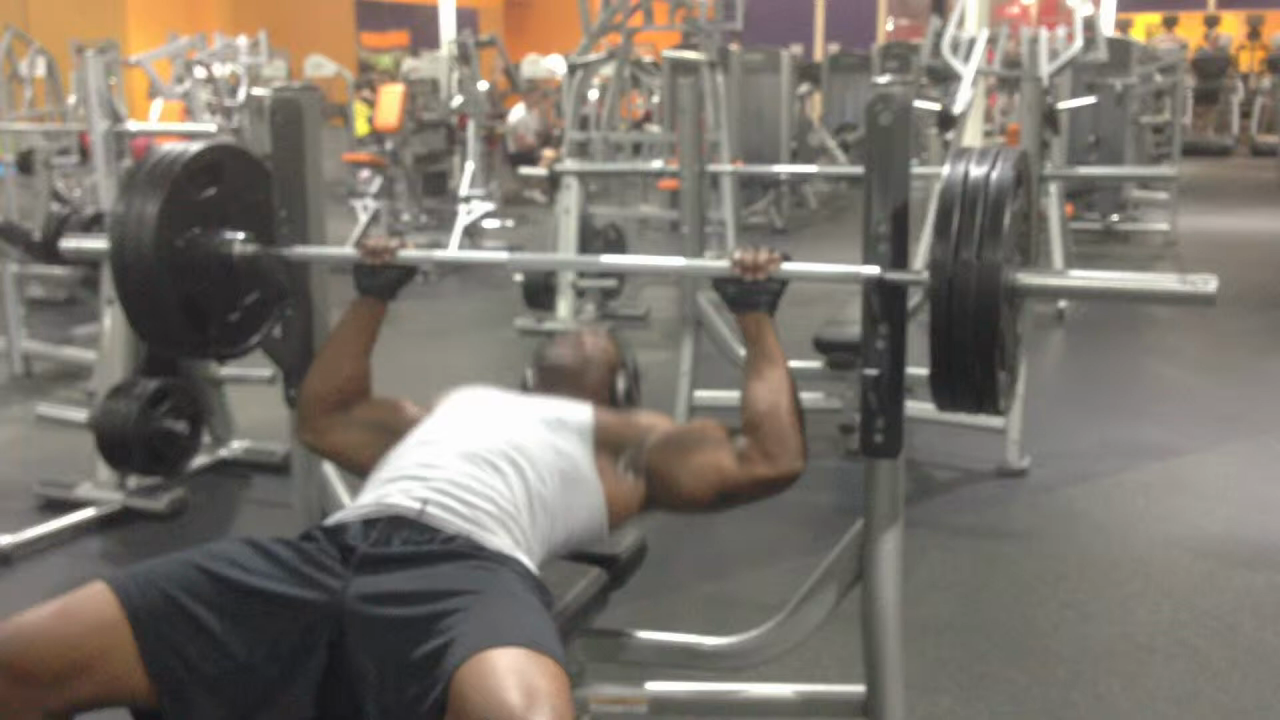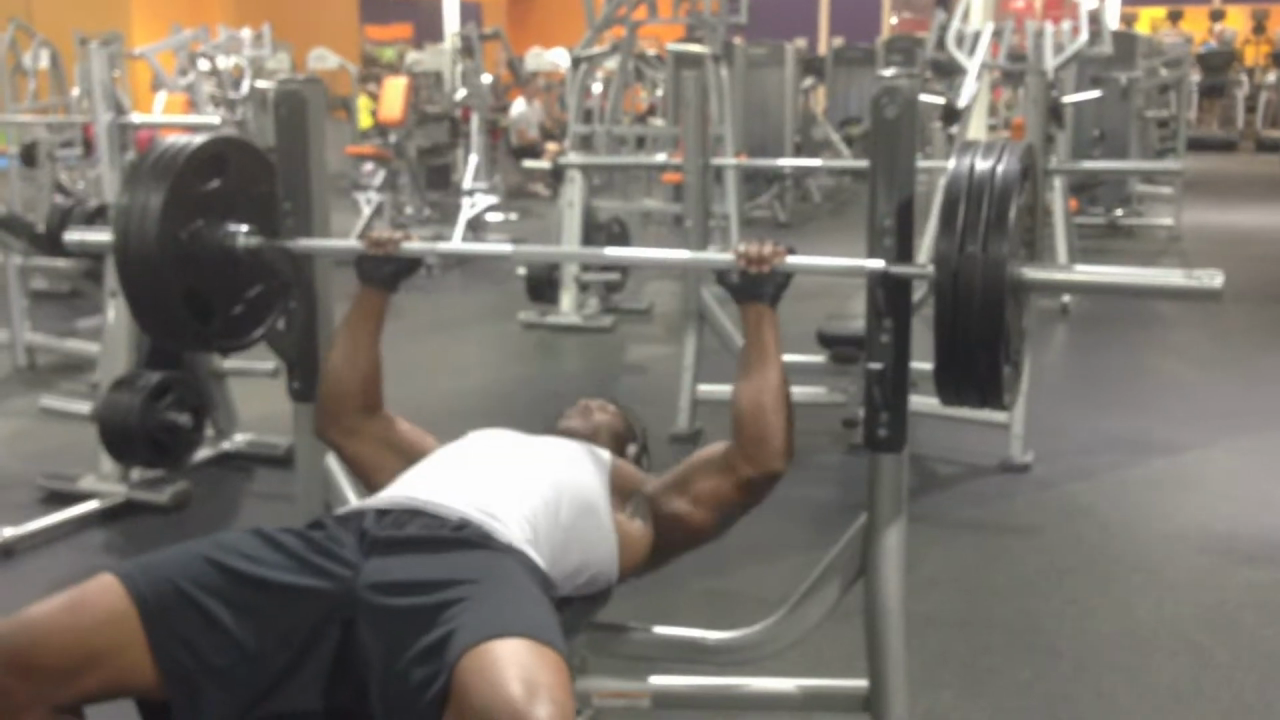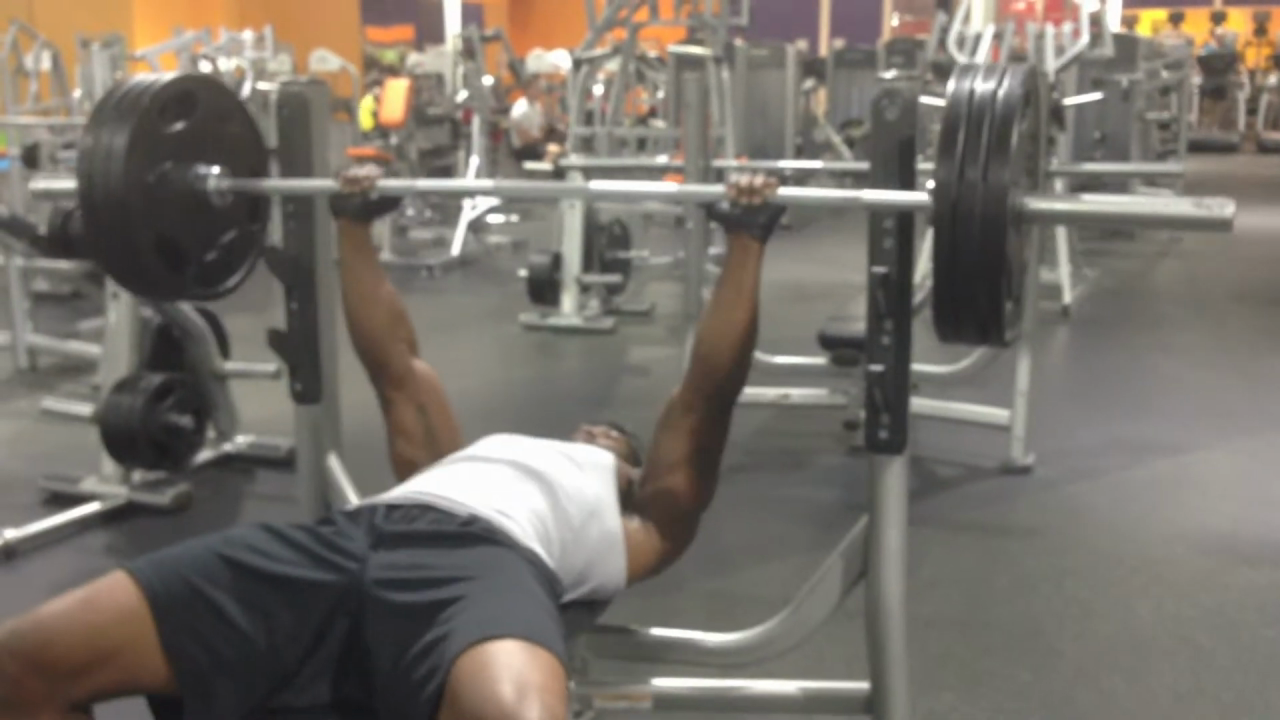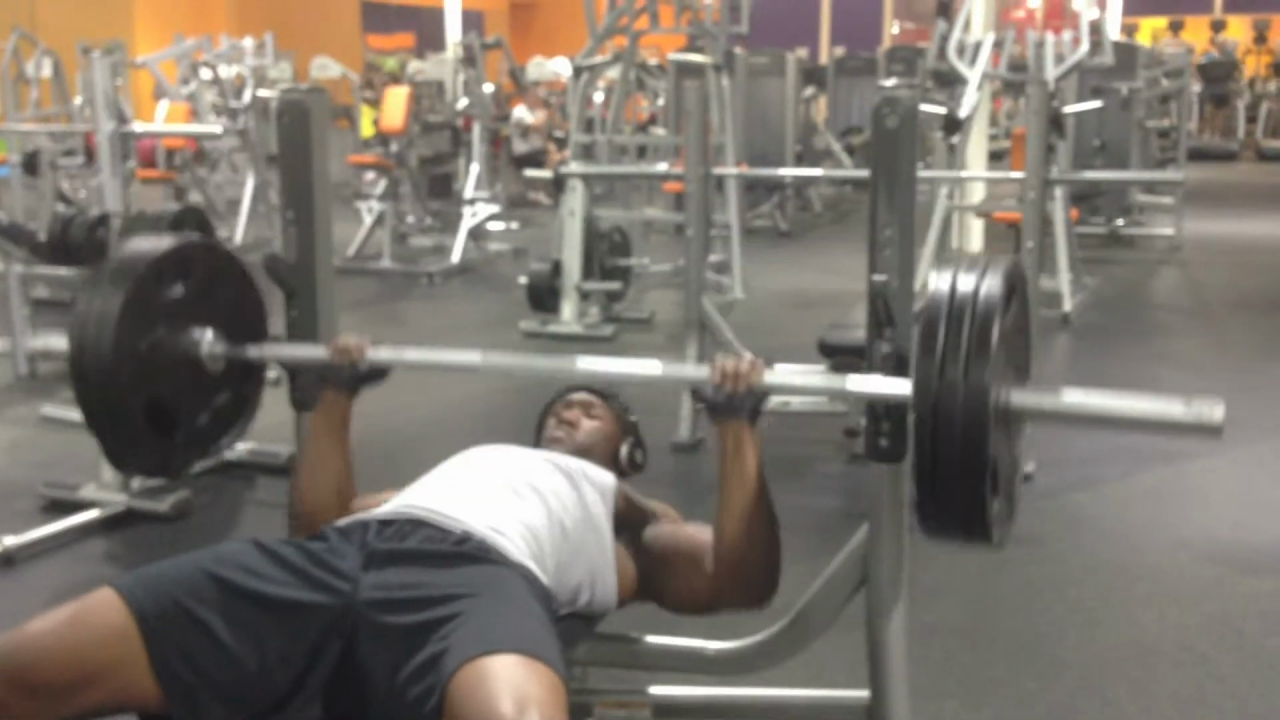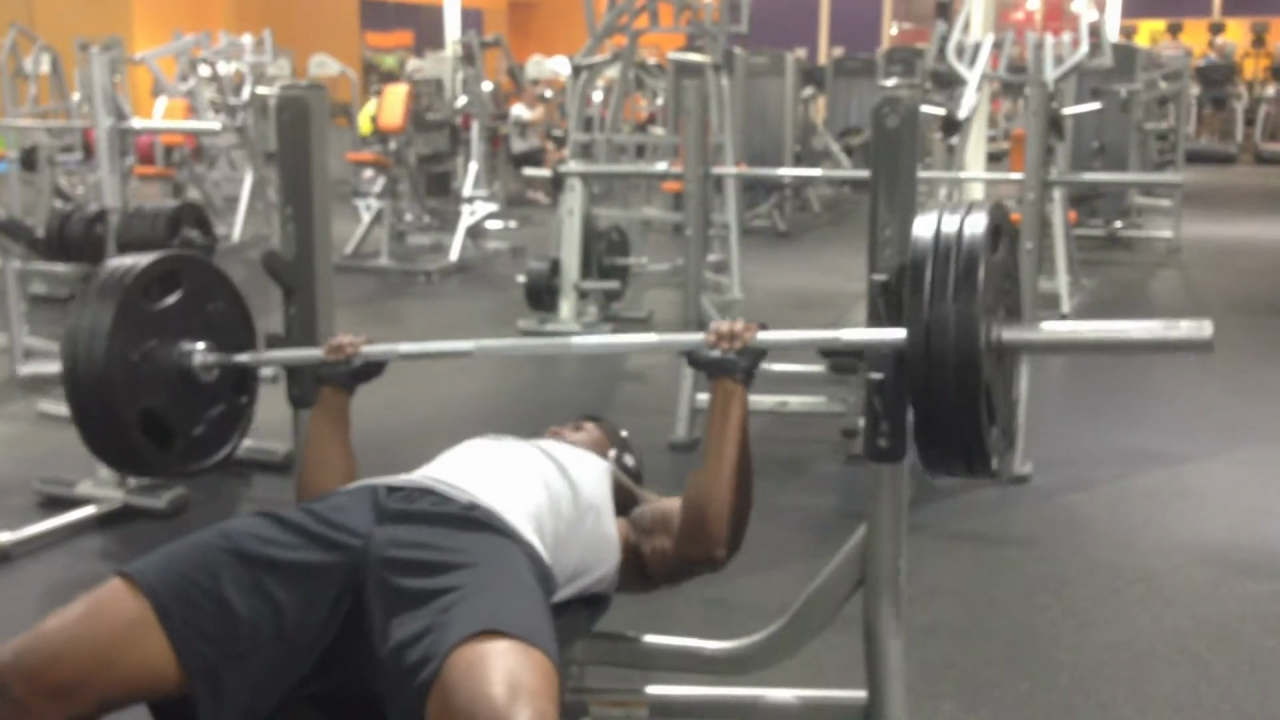
dt=1s
person 1, frame 1
left shoulder: (624, 440)
right shoulder: (454, 404)
left elbow: (771, 459)
right elbow: (322, 423)
left wrist: (756, 318)
right wrist: (371, 297)
left hip: (467, 573)
right hip: (325, 556)
person 1, frame 2
left shoulder: (639, 509)
right shoulder: (467, 447)
left elbow: (758, 459)
right elbow: (346, 419)
left wrist: (758, 309)
right wrist: (375, 288)
left hip: (481, 565)
right hip: (337, 546)
person 1, frame 3
left shoulder: (641, 523)
right shoulder: (462, 460)
left elbow: (708, 394)
right elbow: (395, 365)
left wrist: (746, 241)
right wrist: (353, 226)
right hip: (348, 540)
person 1, frame 4
left shoulder: (634, 523)
right shoulder: (473, 459)
left elbow: (741, 580)
right elbow: (312, 517)
left wrist: (736, 422)
right wrist: (334, 391)
left hip: (484, 576)
right hip: (340, 554)
person 1, frame 5
left shoulder: (627, 523)
right shoulder: (486, 449)
left elbow: (709, 538)
right elbow: (323, 501)
left wrist: (729, 385)
right wrist: (336, 389)
left hip: (484, 547)
right hip: (351, 519)
